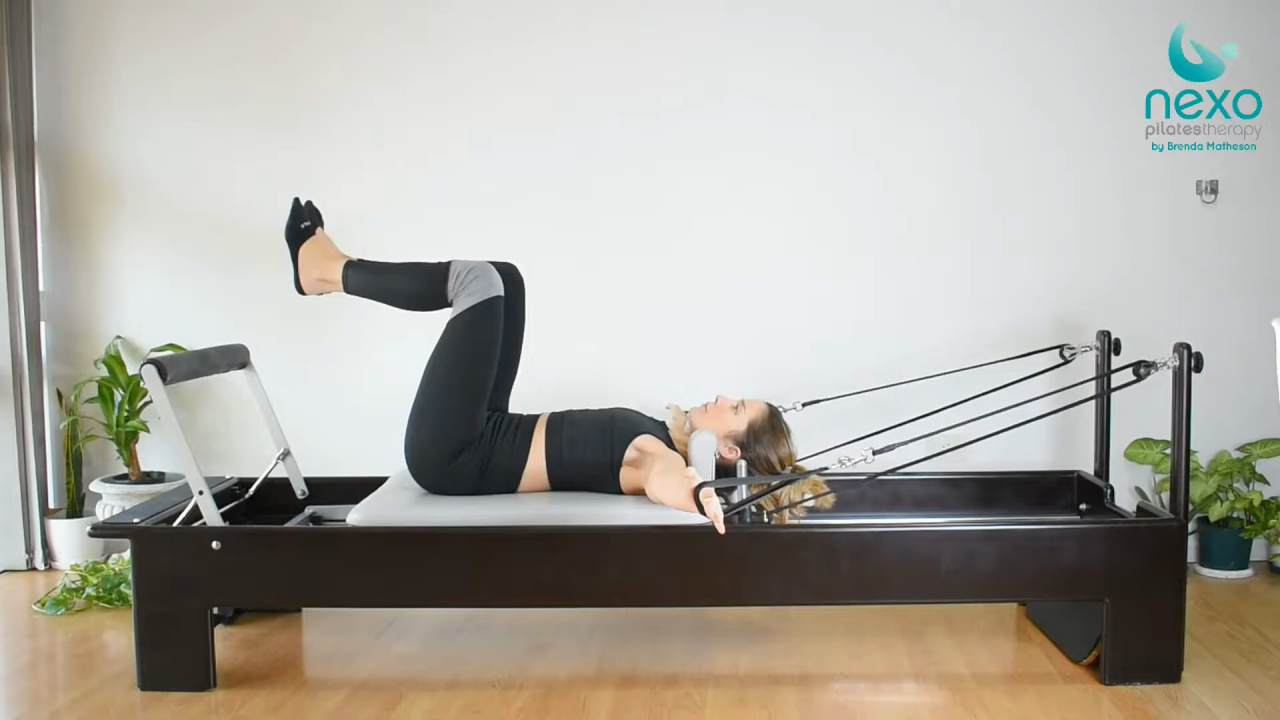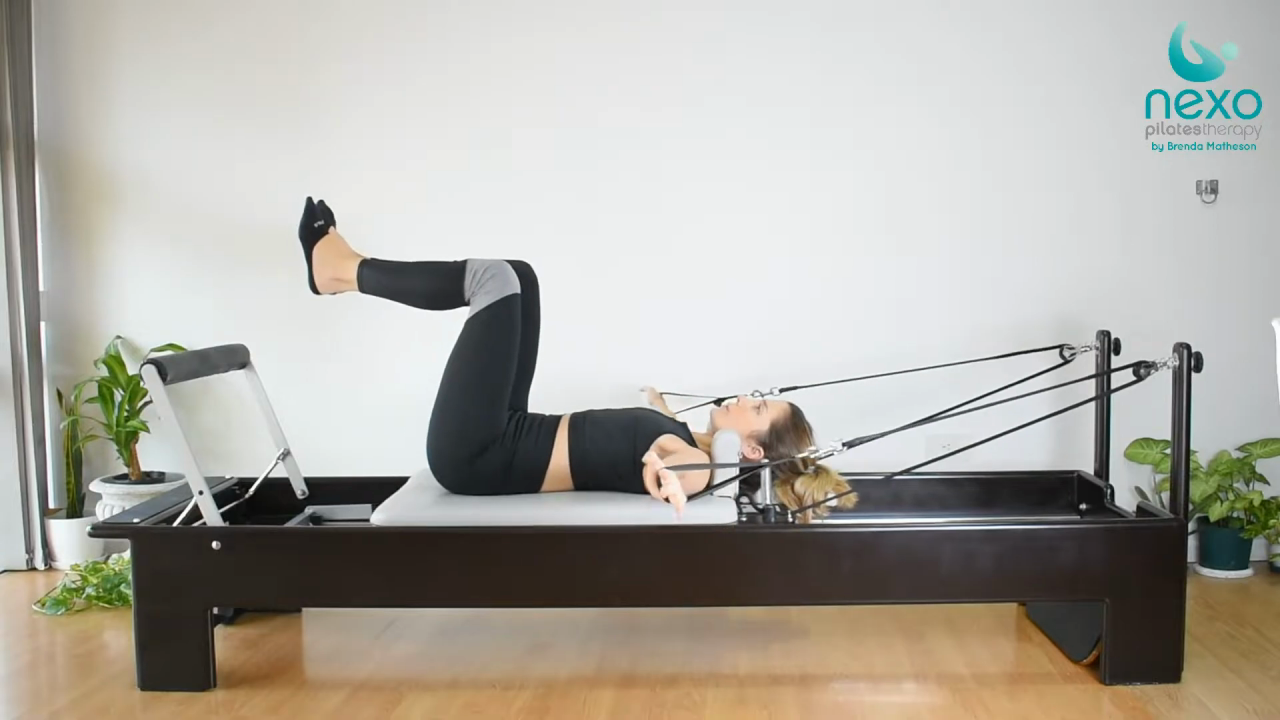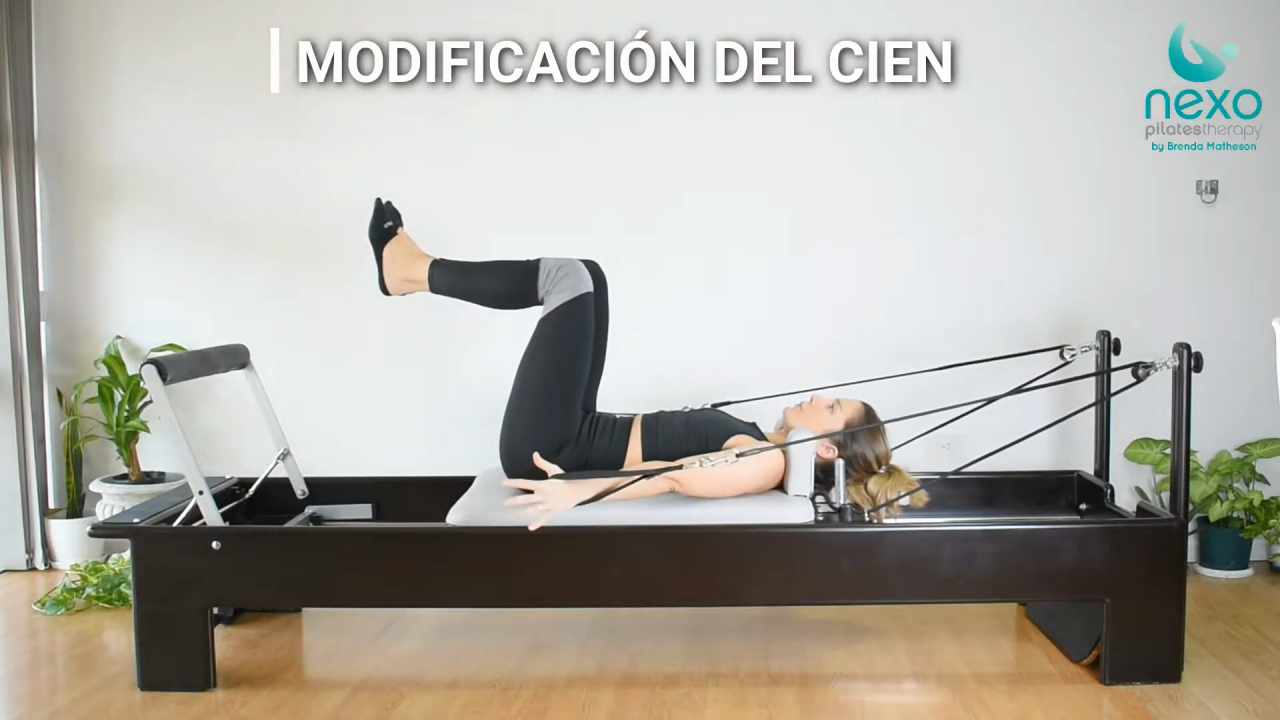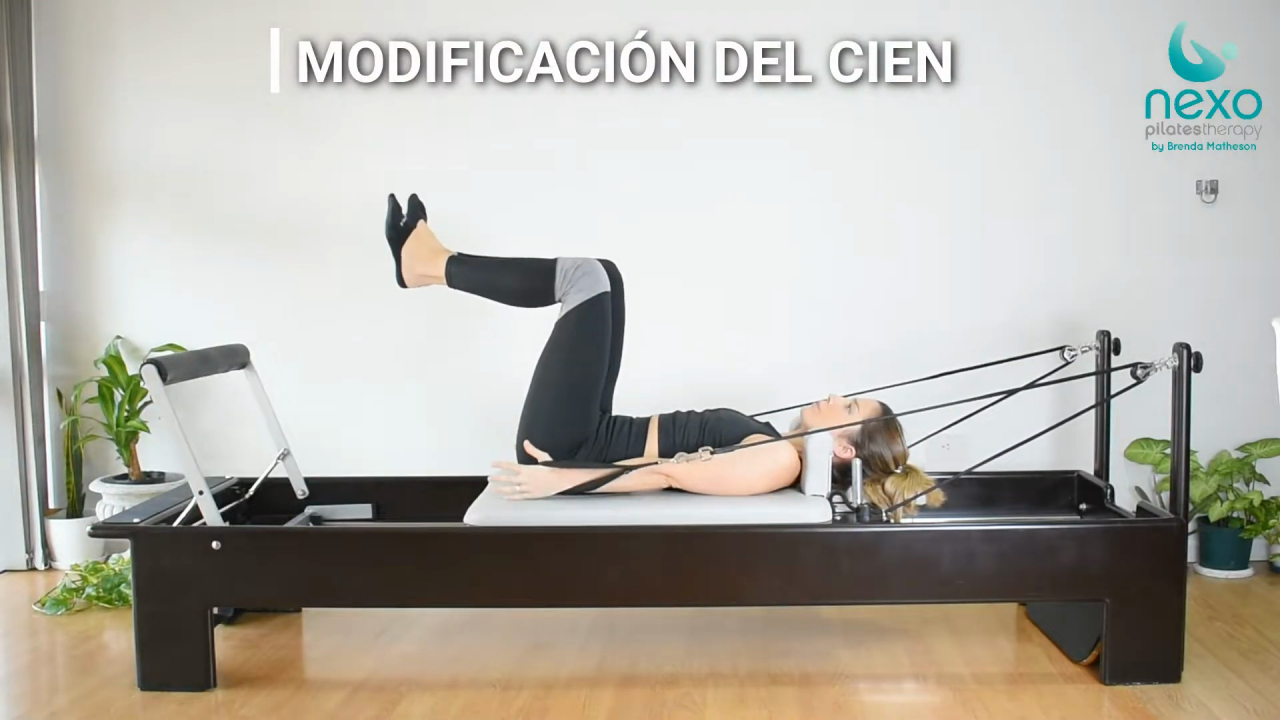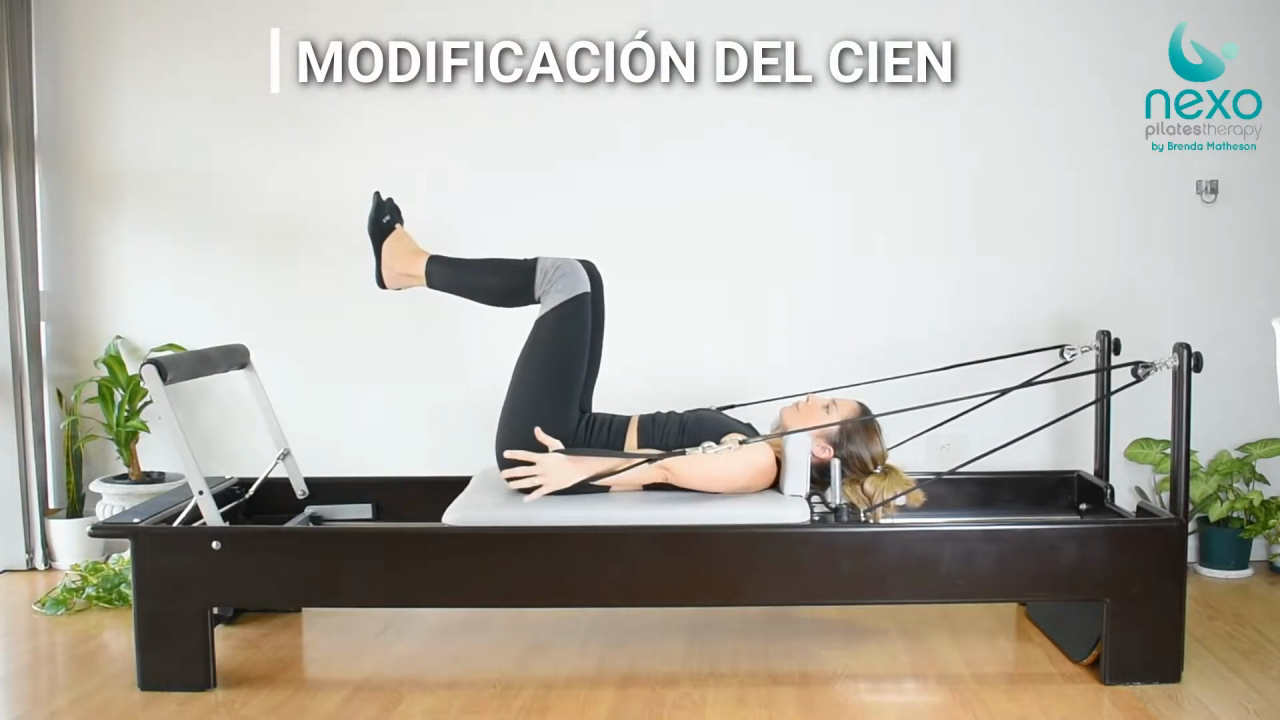
dt=1s
person 1, frame 1
left shoulder: (672, 464)
right shoulder: (671, 445)
left elbow: (662, 482)
left wrist: (694, 495)
right wrist: (677, 417)
left hip: (453, 458)
right hip: (484, 444)
left knee: (478, 281)
right knee: (501, 280)
left ankle: (331, 271)
right ankle: (337, 271)
person 1, frame 2
left shoulder: (697, 465)
right shoulder: (693, 445)
left elbow: (671, 474)
left wrist: (662, 479)
right wrist: (662, 402)
left hip: (476, 459)
right hip: (508, 441)
left knee: (495, 279)
right knee: (514, 276)
left ankle: (346, 270)
right ankle: (350, 272)
person 1, frame 3
left shoulder: (767, 465)
right shoulder: (759, 445)
left elbow: (672, 476)
left wrist: (578, 491)
left hip: (548, 455)
right hip: (574, 444)
left knee: (568, 279)
right knee: (583, 277)
left ankle: (415, 270)
right ankle: (417, 272)
person 1, frame 4
left shoulder: (781, 463)
right shoulder: (774, 445)
left elbow: (671, 475)
left wrist: (563, 480)
left hip: (566, 452)
right hip: (587, 445)
left knee: (586, 279)
right knee: (598, 276)
left ankle: (434, 264)
right ankle: (433, 265)
person 1, frame 5
left shoulder: (758, 466)
right shoulder: (754, 446)
left elbow: (663, 468)
left wrist: (581, 470)
left hip: (544, 447)
right hip: (569, 441)
left knee: (565, 278)
right knee: (580, 277)
left ankle: (414, 268)
right ankle: (414, 269)
